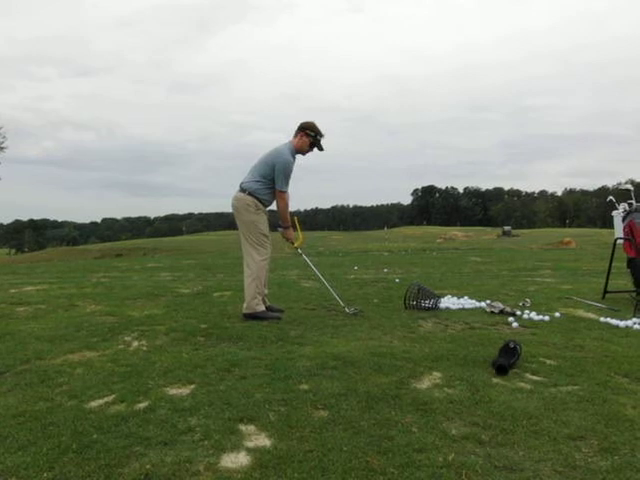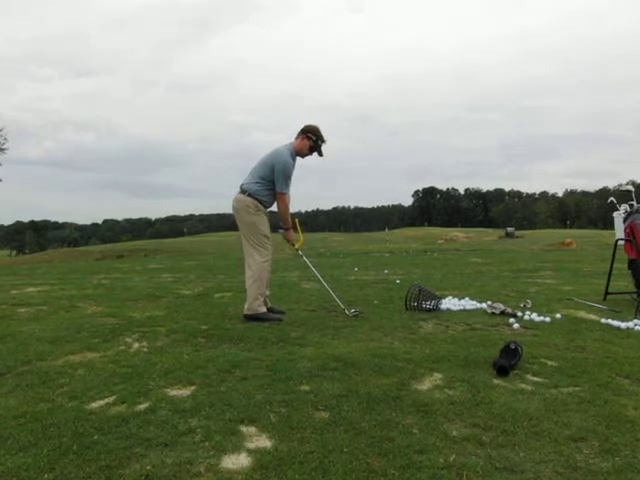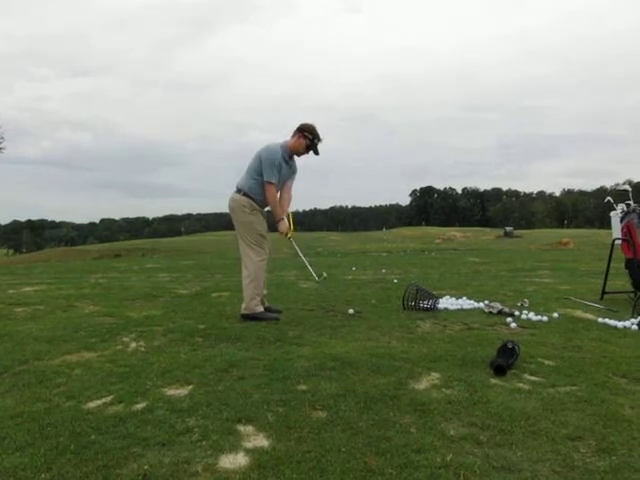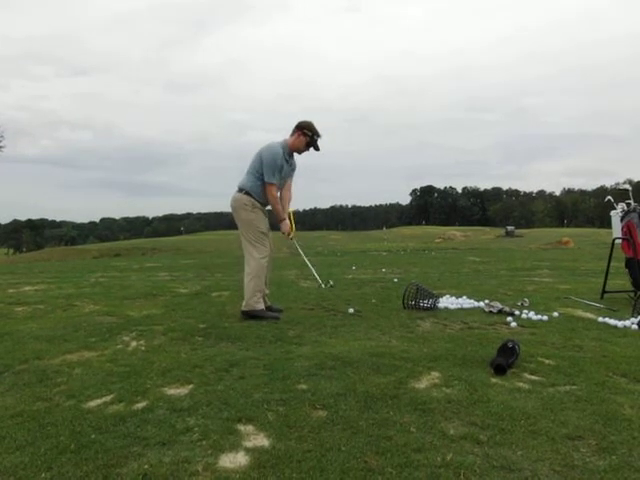
dt=0.5s
person 1, frame 1
left shoulder: (284, 154)
right shoulder: (285, 158)
left elbow: (282, 194)
right elbow: (281, 197)
left wrist: (286, 223)
right wrist: (287, 227)
left hip: (251, 203)
right hip: (249, 204)
left knee: (260, 253)
right knee: (258, 254)
left ankle: (260, 302)
right ankle: (253, 307)
person 1, frame 2
left shoulder: (286, 156)
right shoulder: (284, 159)
left elbow: (284, 195)
right elbow: (281, 199)
left wrist: (286, 225)
right wrist: (288, 228)
left hip: (252, 204)
right hip: (249, 205)
left knee: (262, 254)
right knee: (260, 256)
left ankle: (261, 303)
right ankle: (254, 308)
person 1, frame 3
left shoulder: (291, 164)
right shoulder: (273, 153)
left elbow: (286, 192)
right elbow: (269, 190)
left wrist: (285, 218)
right wrist: (280, 220)
left hip: (253, 206)
right hip: (245, 204)
left knee: (261, 253)
right knee: (255, 255)
left ankle: (258, 302)
right ankle: (251, 308)
person 1, frame 4
left shoulder: (291, 161)
right shoulder: (274, 152)
left elbow: (286, 191)
right elbow: (270, 191)
left wrist: (286, 217)
right wrist: (281, 220)
left hip: (255, 205)
right hip: (247, 203)
left knee: (264, 252)
right knee: (258, 253)
left ankle: (260, 301)
right ankle: (252, 305)
